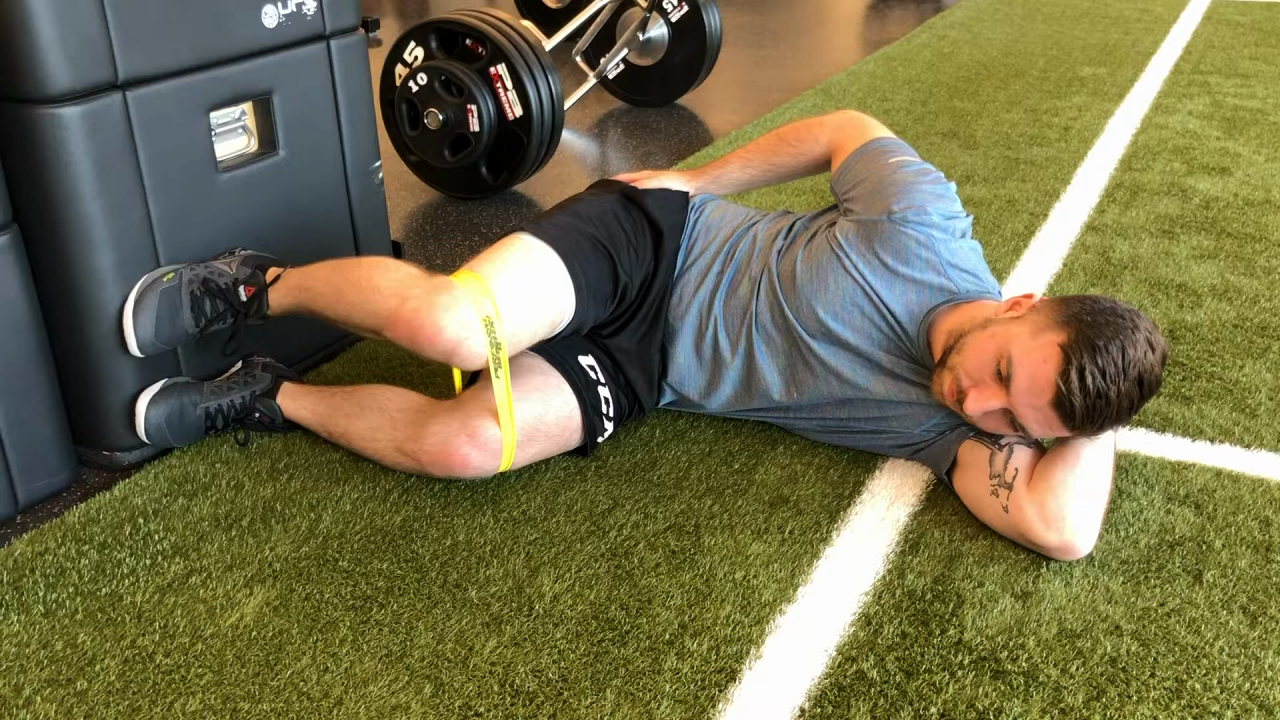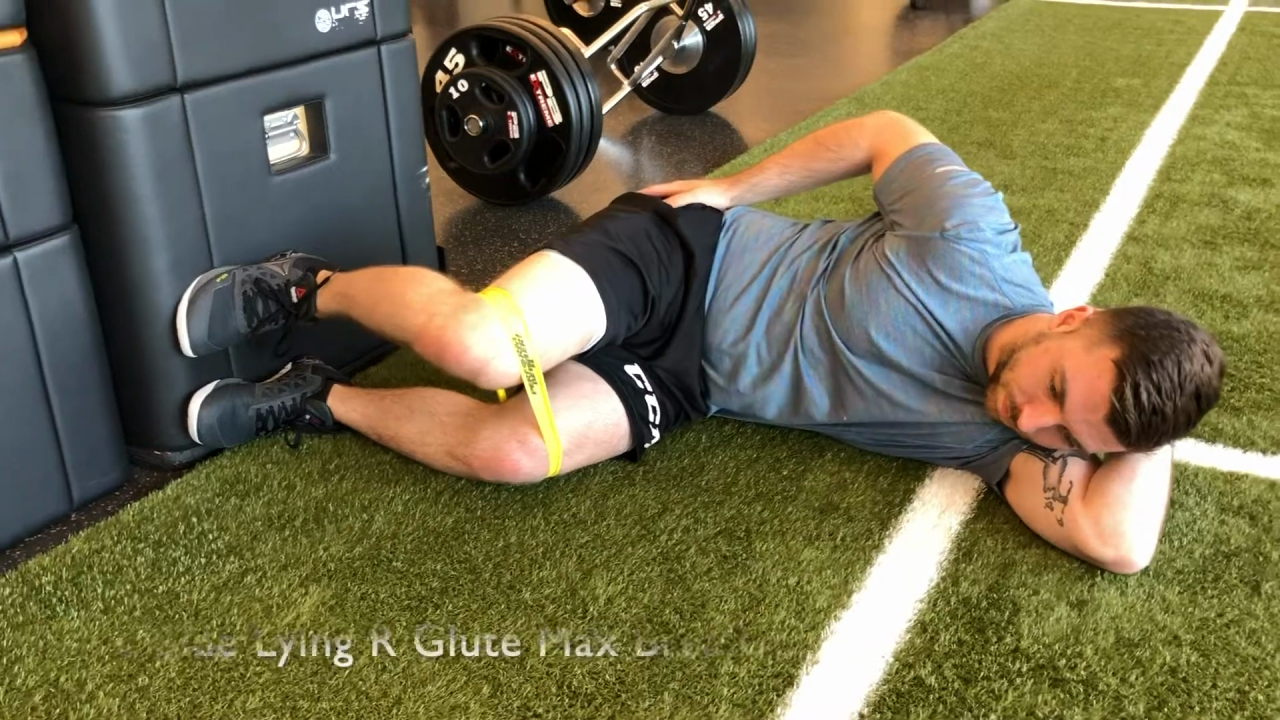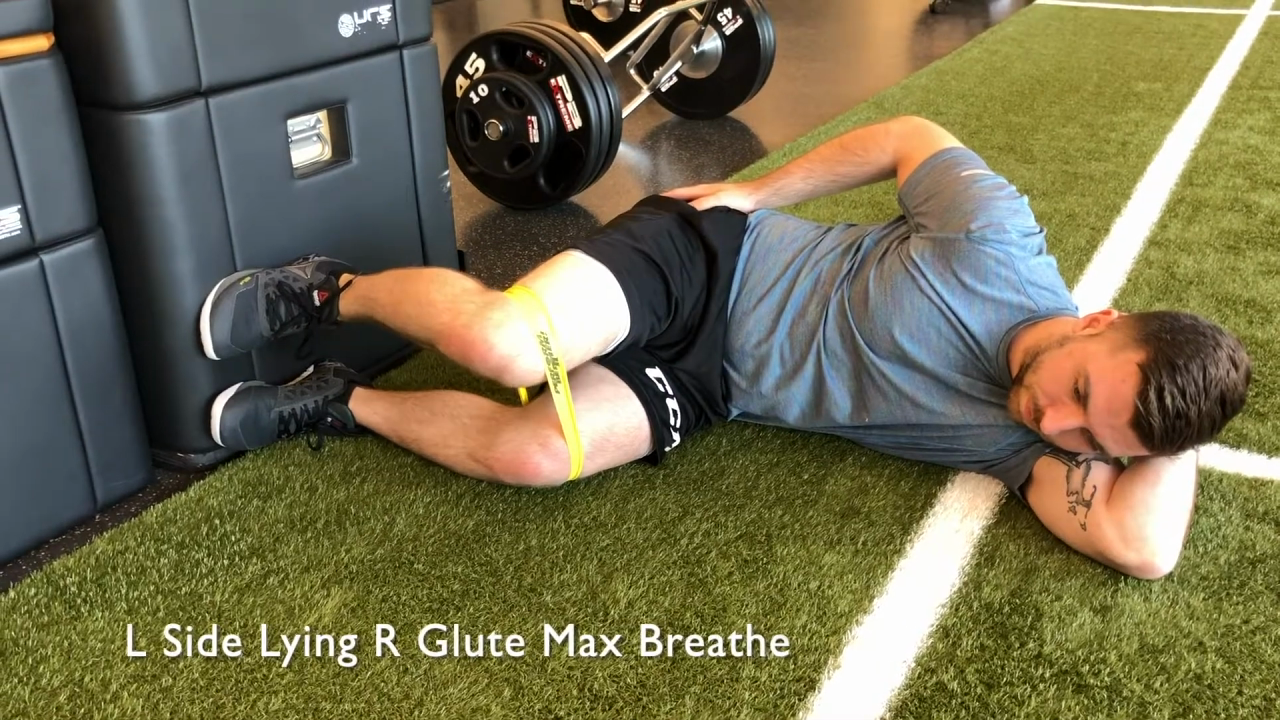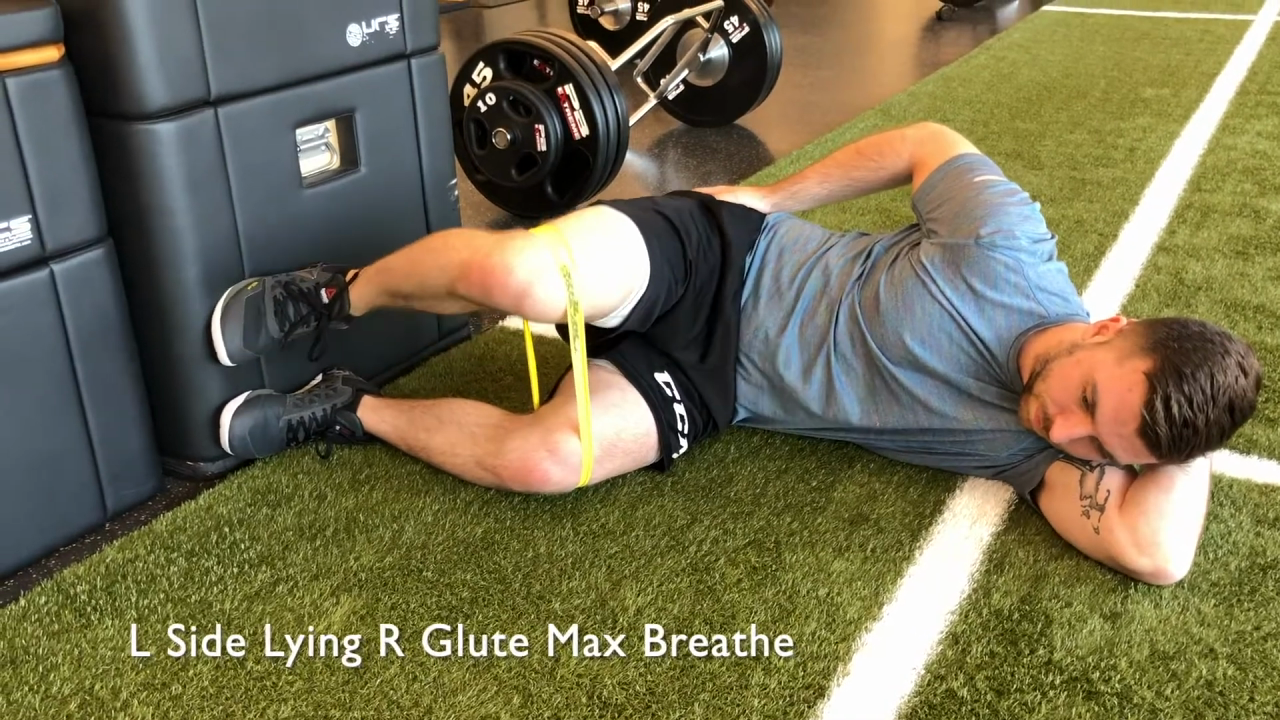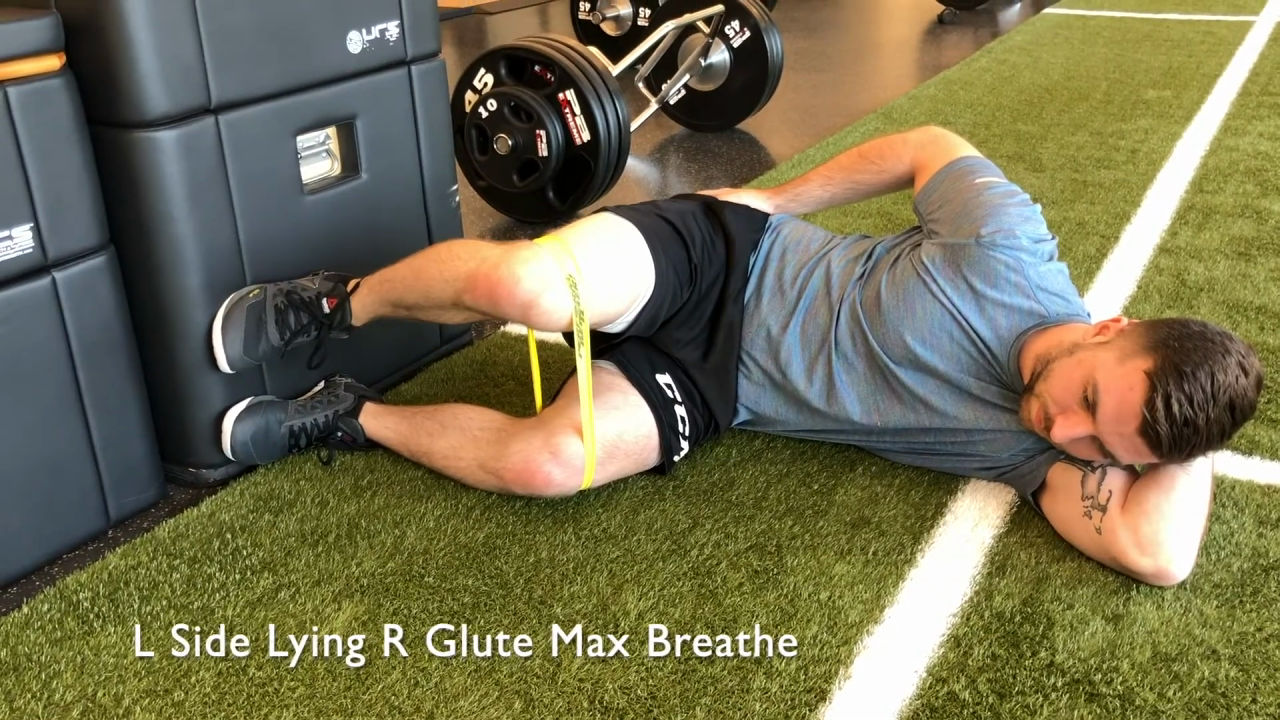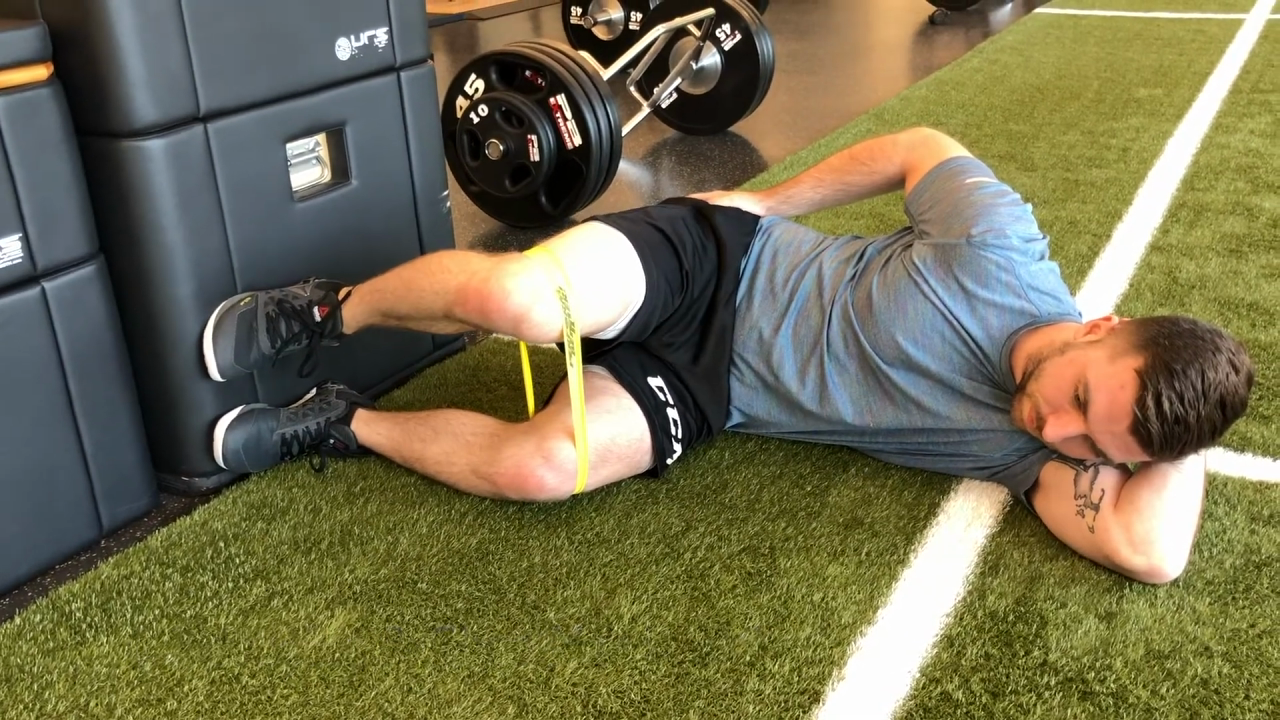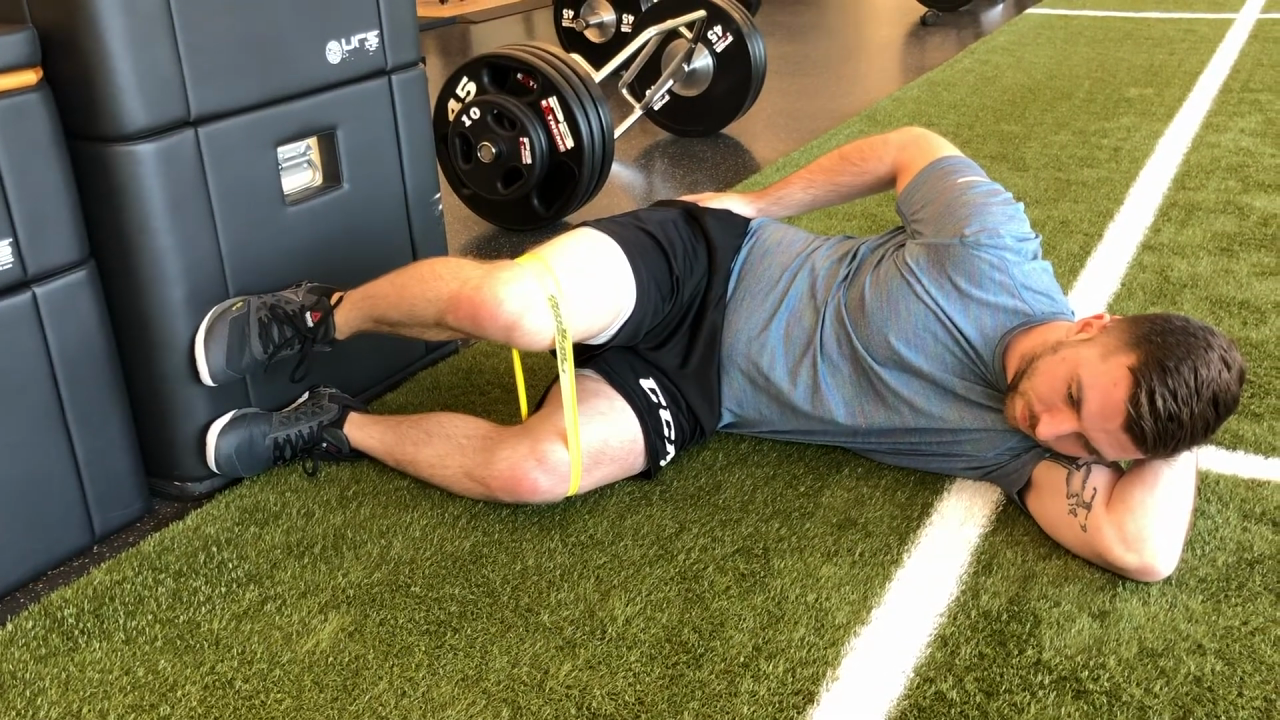
dt=0.7s
person 1, frame 1
left shoulder: (960, 428)
right shoulder: (926, 219)
left elbow: (1061, 527)
right elbow: (842, 128)
left wrist: (1091, 412)
right wrist: (695, 180)
left hip: (651, 373)
right hip: (652, 240)
left knee: (462, 446)
right knee: (446, 323)
left ankle: (271, 400)
right ankle: (263, 287)
person 1, frame 2
left shoulder: (1011, 441)
right shoulder: (971, 233)
left elbow: (1118, 543)
right elbow: (883, 130)
left wrist: (1146, 428)
right wrist: (739, 188)
left hip: (689, 382)
right hip: (688, 258)
left knee: (511, 450)
right knee: (480, 343)
left ankle: (320, 401)
right ankle: (309, 288)
person 1, frame 3
left shoulder: (1031, 444)
right shoulder: (996, 235)
left elbow: (1141, 545)
right elbow: (908, 134)
left wrist: (1171, 430)
right wrist: (761, 191)
left hip: (712, 385)
right hip: (711, 258)
left knee: (536, 452)
right knee: (502, 343)
left ankle: (341, 402)
right ankle: (335, 293)
person 1, frame 4
left shoulder: (1045, 452)
right shoulder: (1008, 245)
left elbow: (1154, 554)
right elbow: (926, 141)
left wrist: (1181, 443)
right wrist: (773, 198)
left hip: (714, 389)
right hip: (721, 262)
left knee: (543, 460)
right knee: (522, 272)
left ankle: (351, 411)
right ankle: (341, 292)
person 1, frame 5
left shoulder: (1042, 453)
right shoulder: (1009, 243)
left elbow: (1156, 553)
right elbow: (929, 145)
left wrist: (1189, 439)
right wrist: (775, 199)
left hip: (720, 387)
right hip: (724, 260)
left knee: (548, 463)
right knee: (526, 282)
left ankle: (352, 418)
right ankle: (341, 302)
person 1, frame 6
left shoulder: (1036, 453)
right shoulder: (1000, 245)
left elbow: (1149, 550)
right elbow: (918, 146)
left wrist: (1182, 438)
right wrist: (767, 203)
left hip: (709, 392)
right hip: (714, 264)
left knee: (540, 466)
right knee: (516, 295)
left ankle: (345, 425)
right ankle: (332, 310)
person 1, frame 7
left shoulder: (1027, 451)
right shoulder: (992, 242)
left elbow: (1141, 551)
right elbow: (910, 147)
left wrist: (1174, 435)
right wrist: (760, 207)
left hip: (698, 394)
right hip: (705, 265)
left knee: (533, 471)
right knee: (508, 303)
left ankle: (335, 429)
right ankle: (324, 316)
